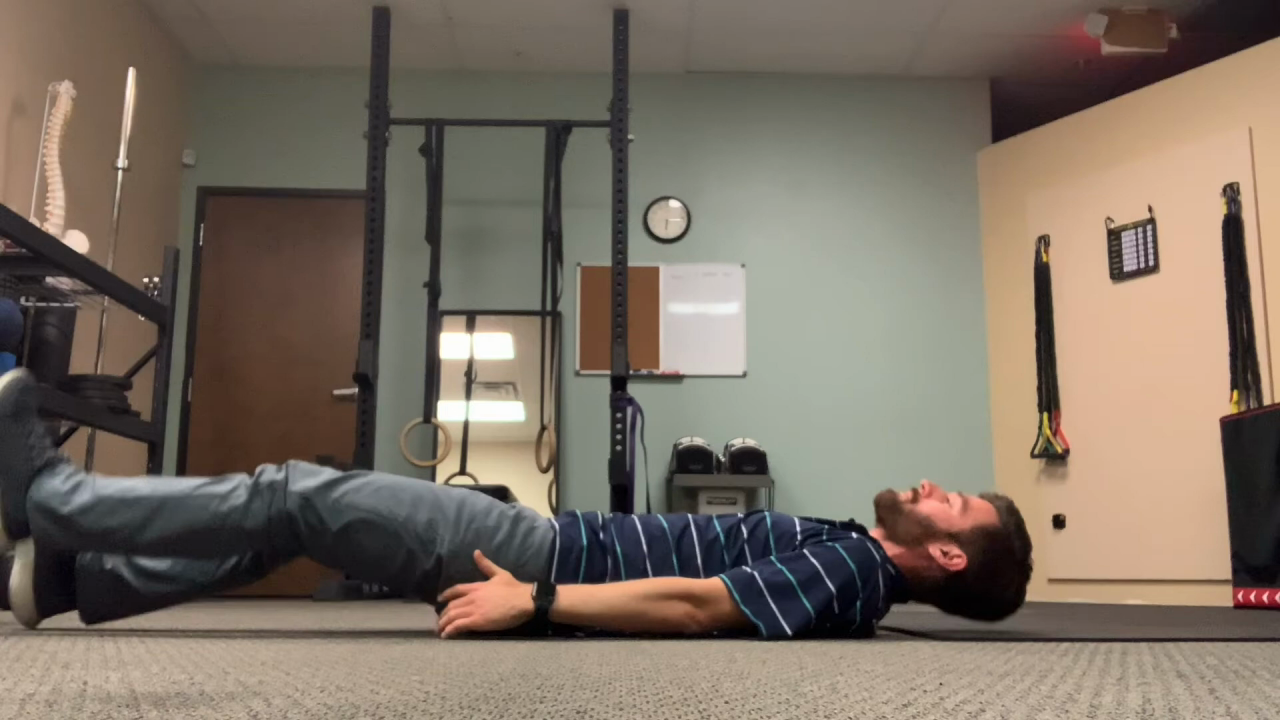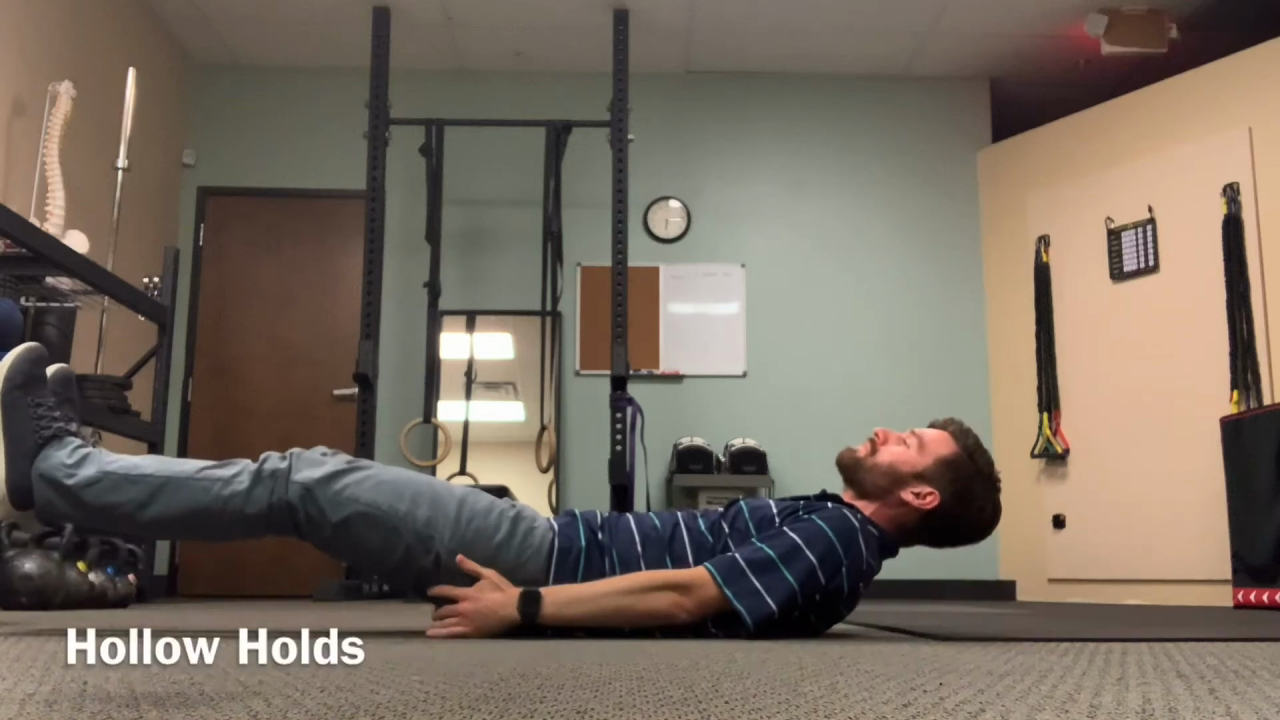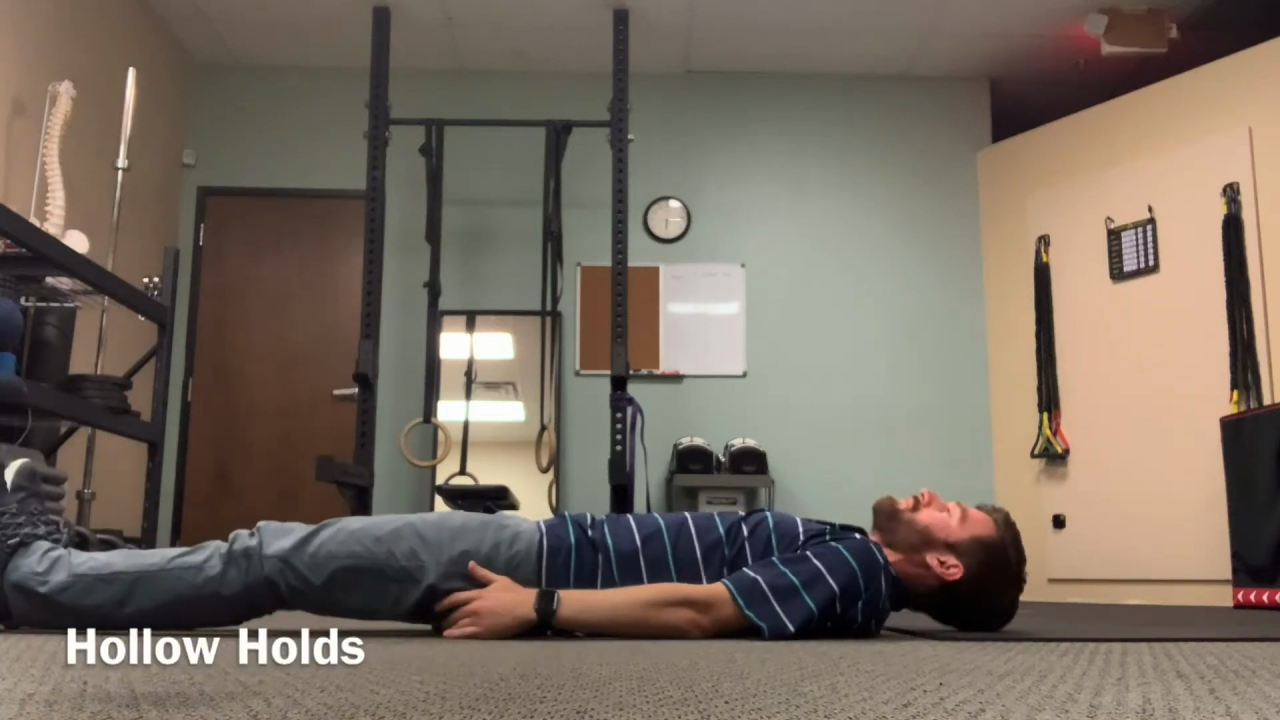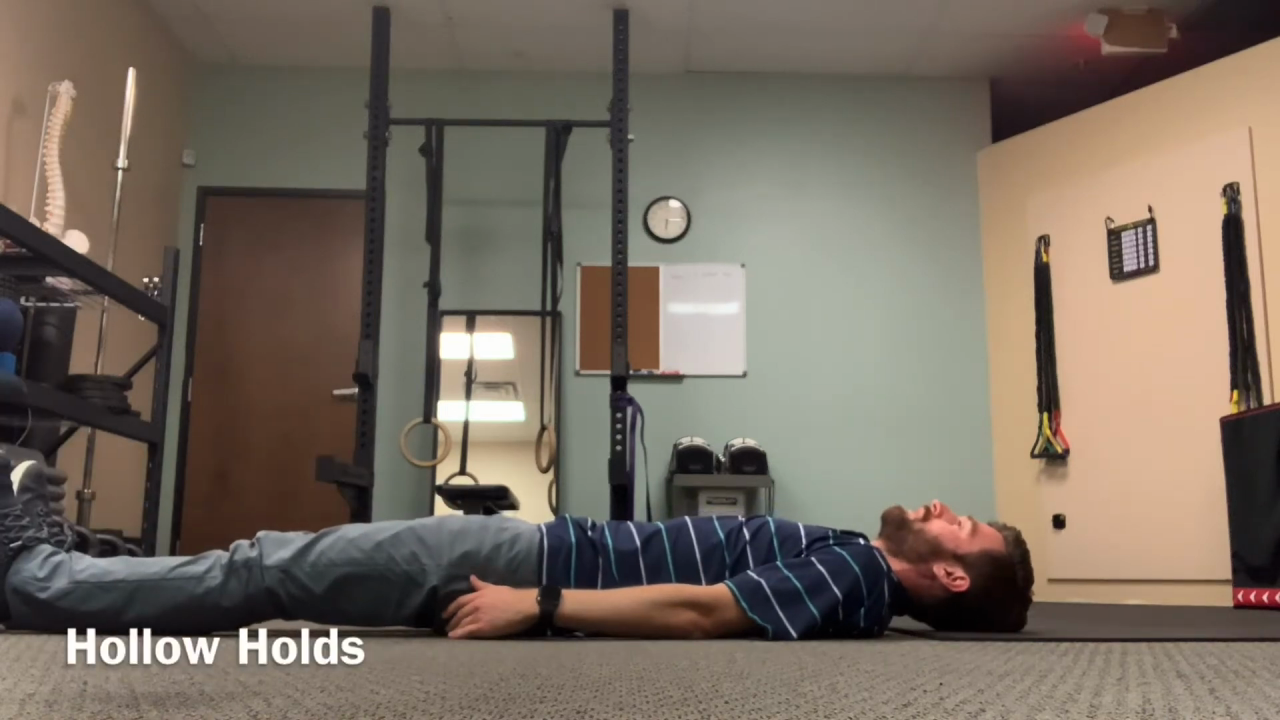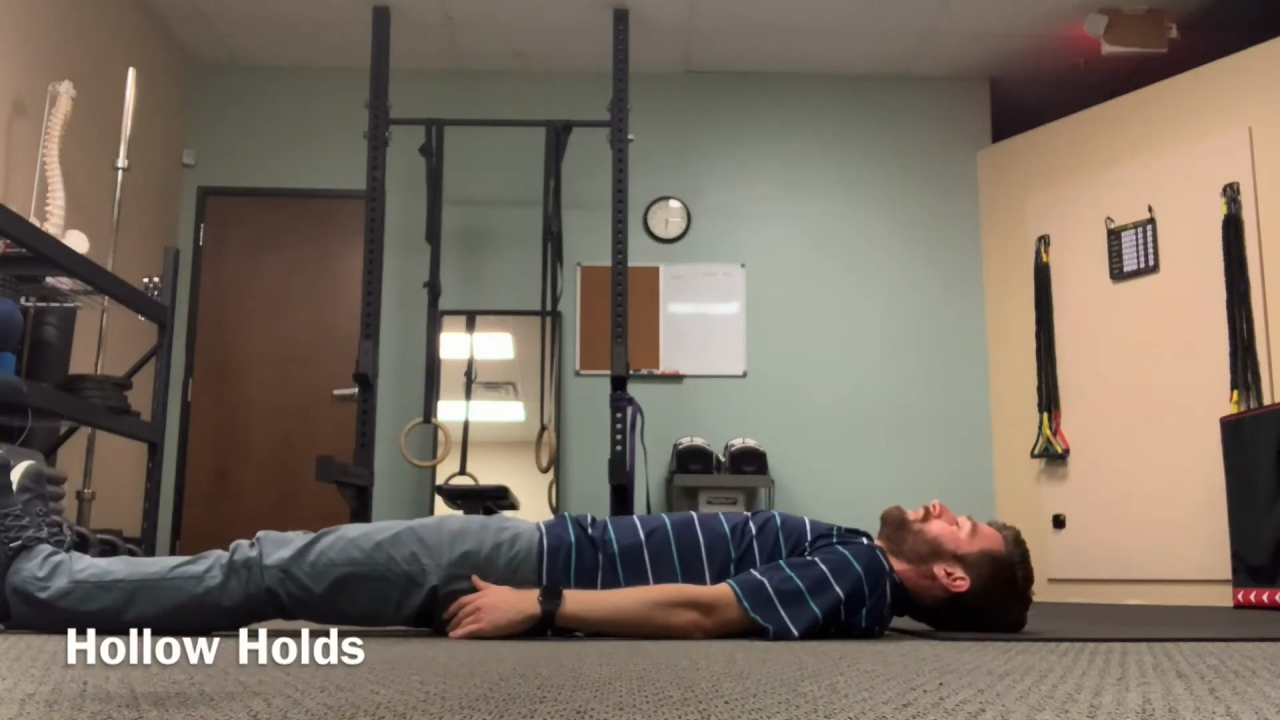
dt=1s
person 1, frame 1
left shoulder: (845, 575)
right shoulder: (849, 554)
left elbow: (696, 608)
left wrist: (532, 603)
left hip: (550, 555)
right hip: (566, 545)
left knee: (292, 496)
right knee: (302, 508)
person 1, frame 2
left shoulder: (831, 543)
right shoulder: (831, 529)
left elbow: (682, 601)
left wrist: (522, 609)
left hip: (547, 560)
right hip: (562, 546)
left knee: (293, 485)
right knee: (318, 473)
person 1, frame 3
left shoulder: (848, 572)
right shoulder: (850, 564)
left elbow: (697, 611)
left wrist: (538, 607)
left hip: (535, 561)
right hip: (545, 554)
left knee: (273, 559)
right knee: (286, 551)
person 1, frame 4
left shoulder: (851, 576)
right shoulder: (853, 566)
left elbow: (699, 613)
left wrist: (537, 606)
left hip: (530, 561)
right hip: (541, 548)
left knee: (268, 573)
right knee: (282, 560)
person 1, frame 5
left shoulder: (855, 575)
right shoulder: (855, 564)
left elbow: (700, 612)
left wrist: (538, 606)
left hip: (528, 562)
right hip: (542, 550)
left knee: (268, 573)
right knee: (281, 561)
